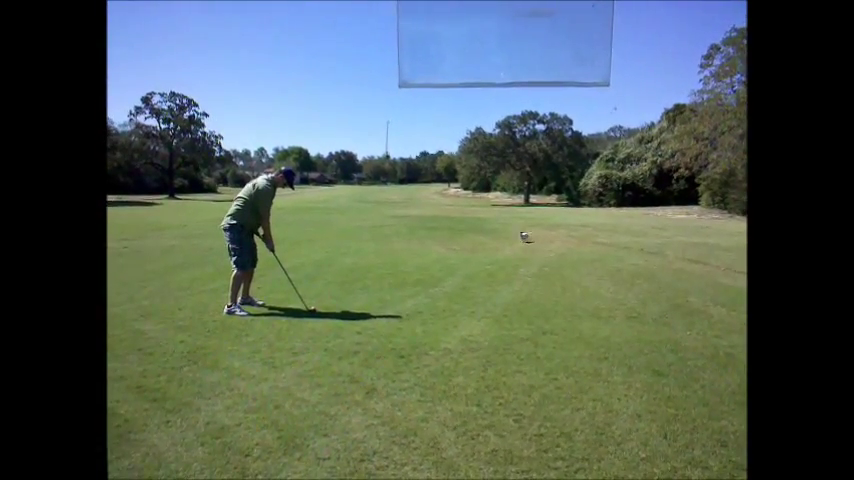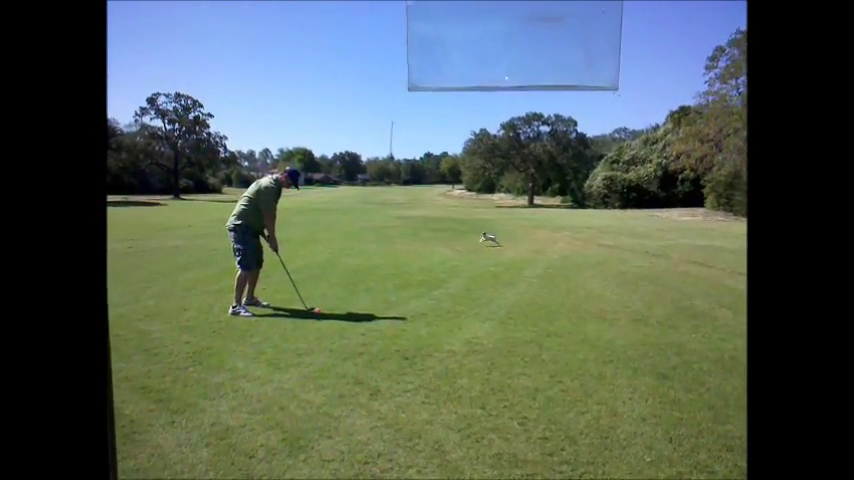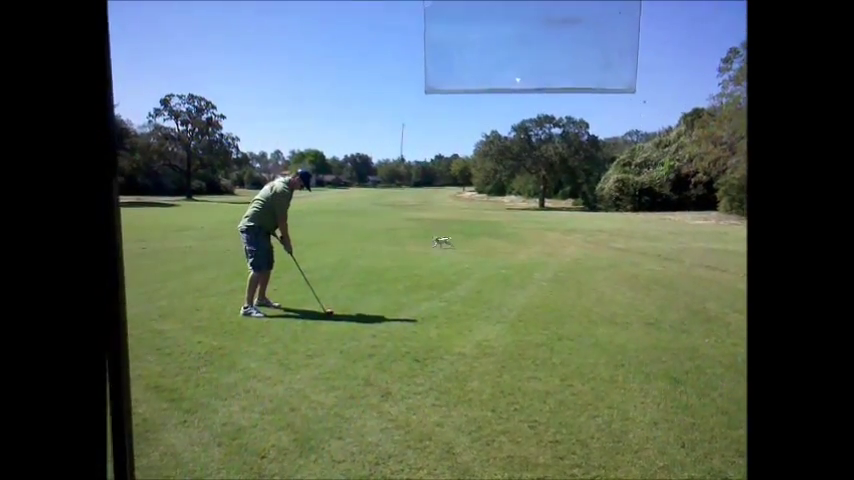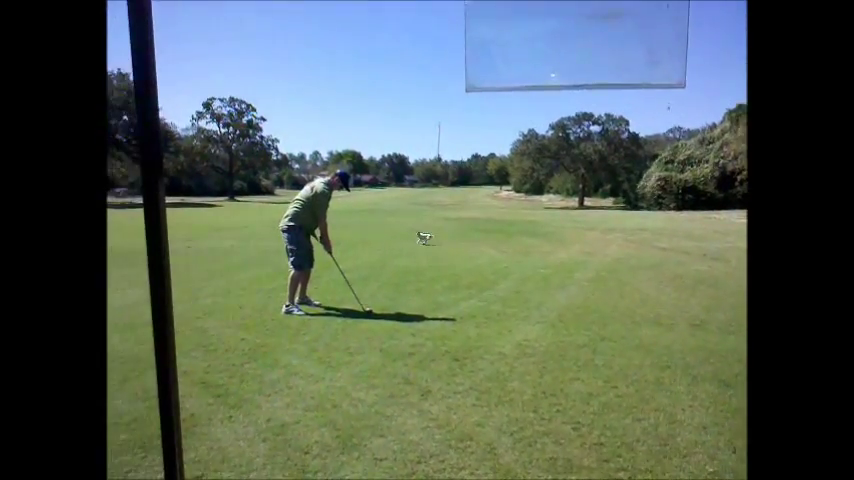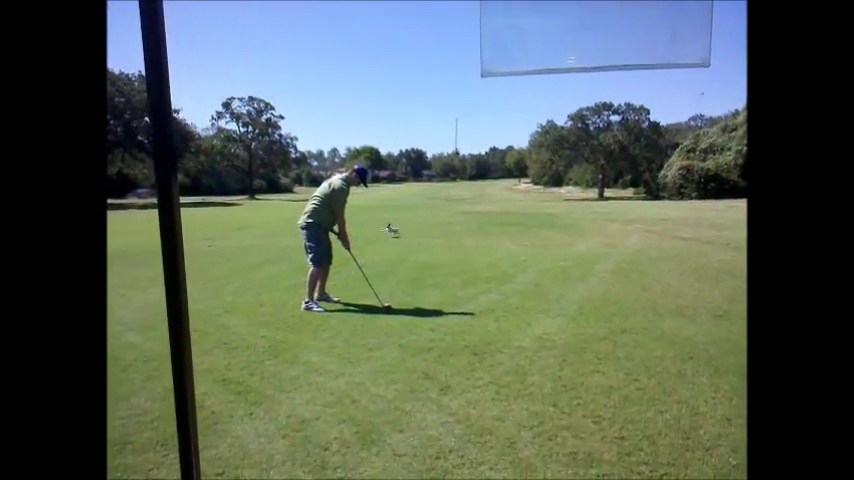
dt=0.4s
person 1, frame 1
left shoulder: (265, 183)
right shoulder: (265, 187)
left elbow: (263, 215)
right elbow: (264, 216)
left wrist: (265, 235)
right wrist: (269, 238)
left hip: (243, 226)
right hip: (236, 226)
left knee: (250, 263)
right knee: (241, 266)
left ankle: (245, 297)
right ankle: (231, 305)
person 1, frame 2
left shoulder: (275, 186)
right shoulder: (268, 186)
left elbow: (272, 214)
right elbow: (267, 215)
left wrist: (270, 235)
right wrist: (272, 238)
left hip: (251, 228)
right hip: (241, 227)
left knee: (256, 264)
right knee: (246, 266)
left ankle: (249, 298)
right ankle: (236, 306)
person 1, frame 3
left shoulder: (283, 185)
right shoulder: (282, 190)
left elbow: (280, 217)
right elbow: (282, 219)
left wrist: (283, 236)
right wrist: (287, 240)
left hip: (260, 228)
right hip: (253, 228)
left knee: (267, 265)
right knee: (258, 267)
left ankle: (261, 298)
right ankle: (247, 306)
person 1, frame 4
left shoulder: (320, 184)
right shoulder: (322, 190)
left elbow: (318, 217)
right elbow: (321, 219)
left wrist: (322, 236)
right wrist: (326, 240)
left hip: (300, 227)
right hip: (294, 227)
left knee: (307, 264)
right knee: (298, 266)
left ankle: (302, 297)
right ankle: (289, 304)
person 1, frame 5
left shoulder: (338, 181)
right shoulder: (340, 186)
left elbow: (336, 213)
right elbow: (339, 215)
left wrist: (340, 233)
right wrist: (344, 236)
left hip: (318, 224)
right hip: (312, 224)
left knee: (326, 261)
right knee: (317, 263)
left ankle: (321, 293)
right ankle: (308, 301)
